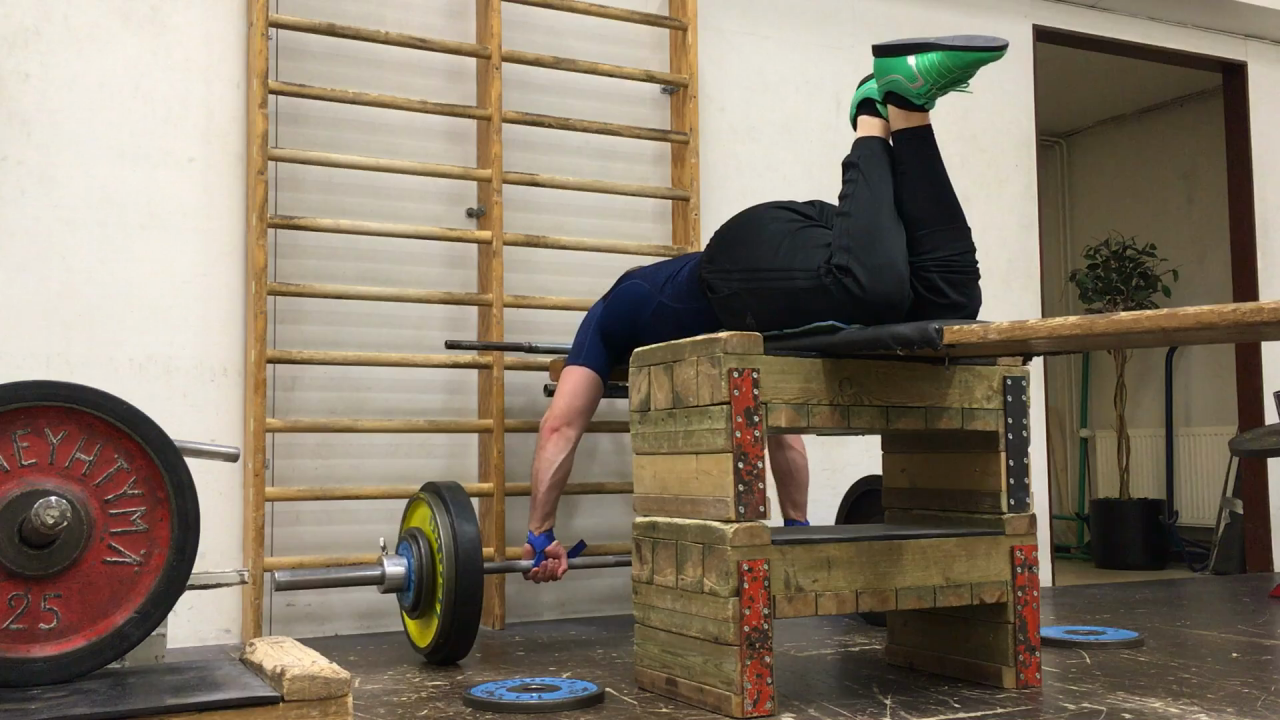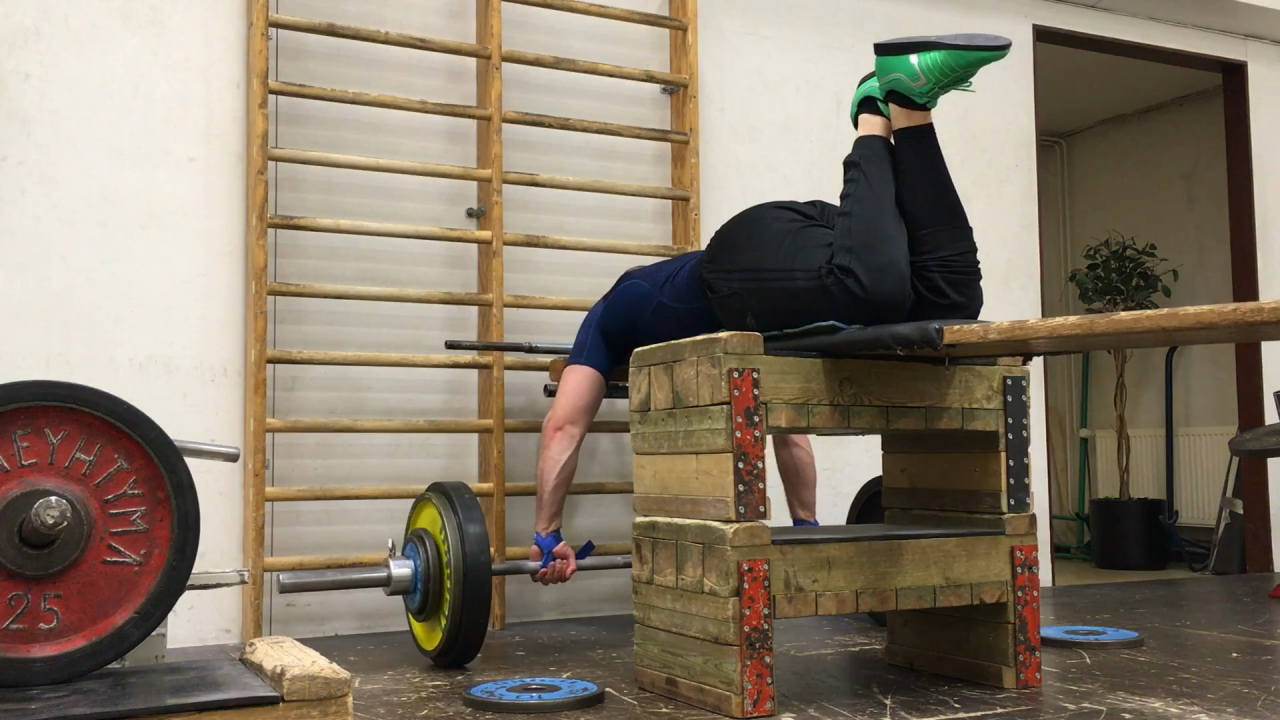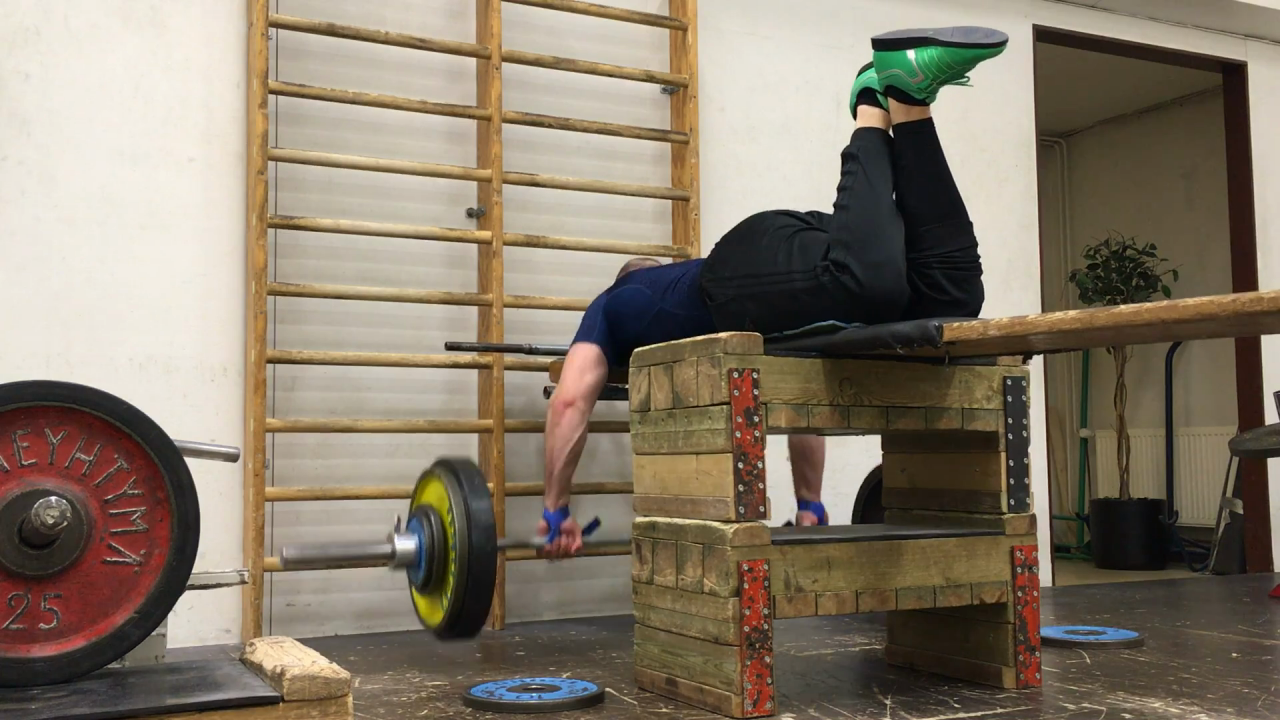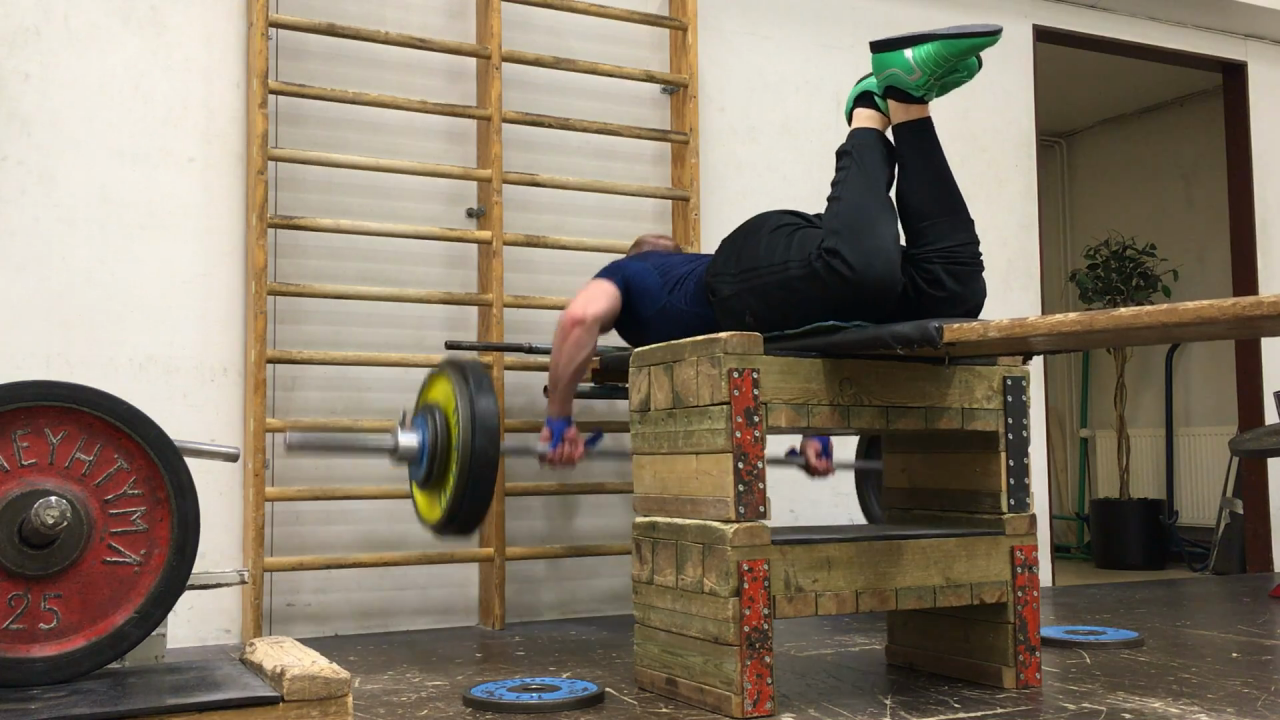
dt=0.2s
person 1, frame 1
left shoulder: (611, 318)
right shoulder: (735, 336)
left elbow: (562, 426)
right elbow: (780, 425)
left wrist: (541, 535)
right wrist: (796, 526)
left hip: (753, 261)
left knee: (873, 288)
right knee: (949, 300)
left ankle: (873, 121)
person 1, frame 2
left shoulder: (611, 314)
left elbow: (564, 424)
left wrist: (548, 535)
right wrist: (806, 526)
left hip: (753, 262)
left knee: (872, 288)
right knee: (949, 298)
left ankle: (875, 118)
person 1, frame 3
left shoulder: (616, 303)
left elbow: (571, 399)
left wrist: (556, 514)
right wrist: (809, 502)
left hip: (752, 274)
left knee: (870, 283)
right knee: (951, 291)
left ankle: (873, 111)
person 1, frame 4
left shoulder: (629, 274)
left elbow: (582, 317)
left wrist: (559, 419)
right wrist: (816, 429)
left hip: (754, 274)
right knee: (954, 285)
left ankle: (869, 114)
